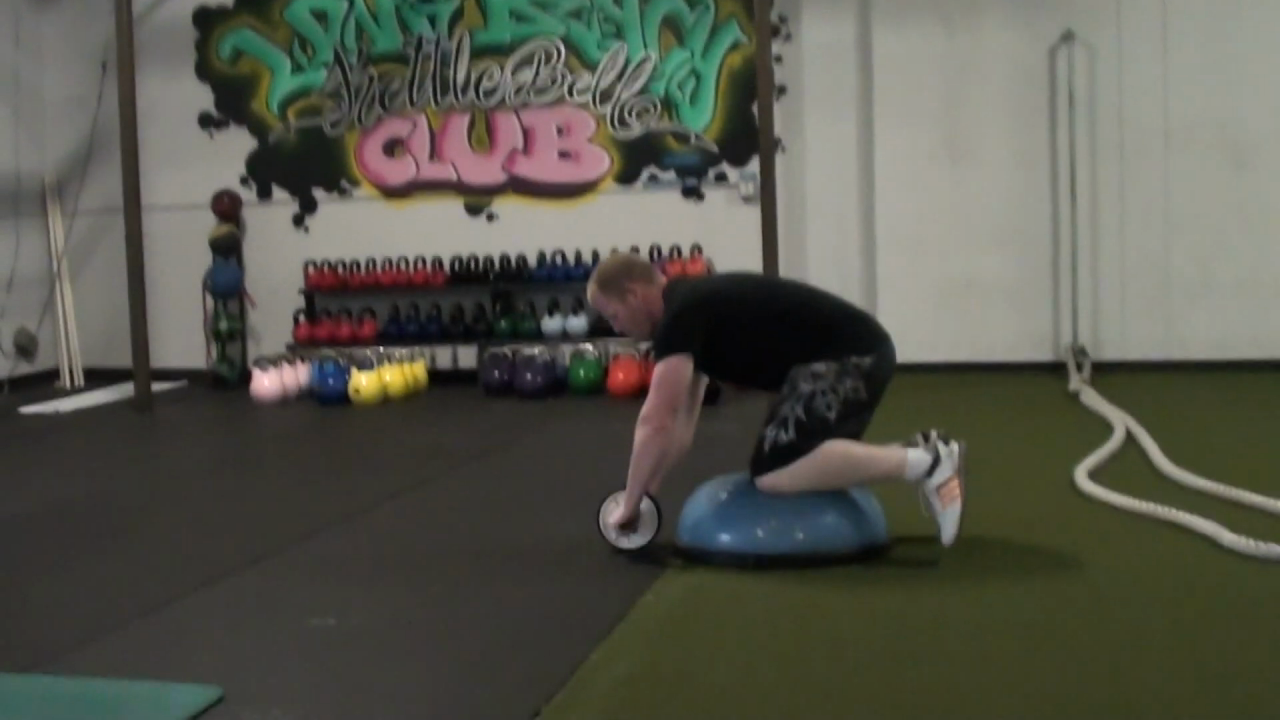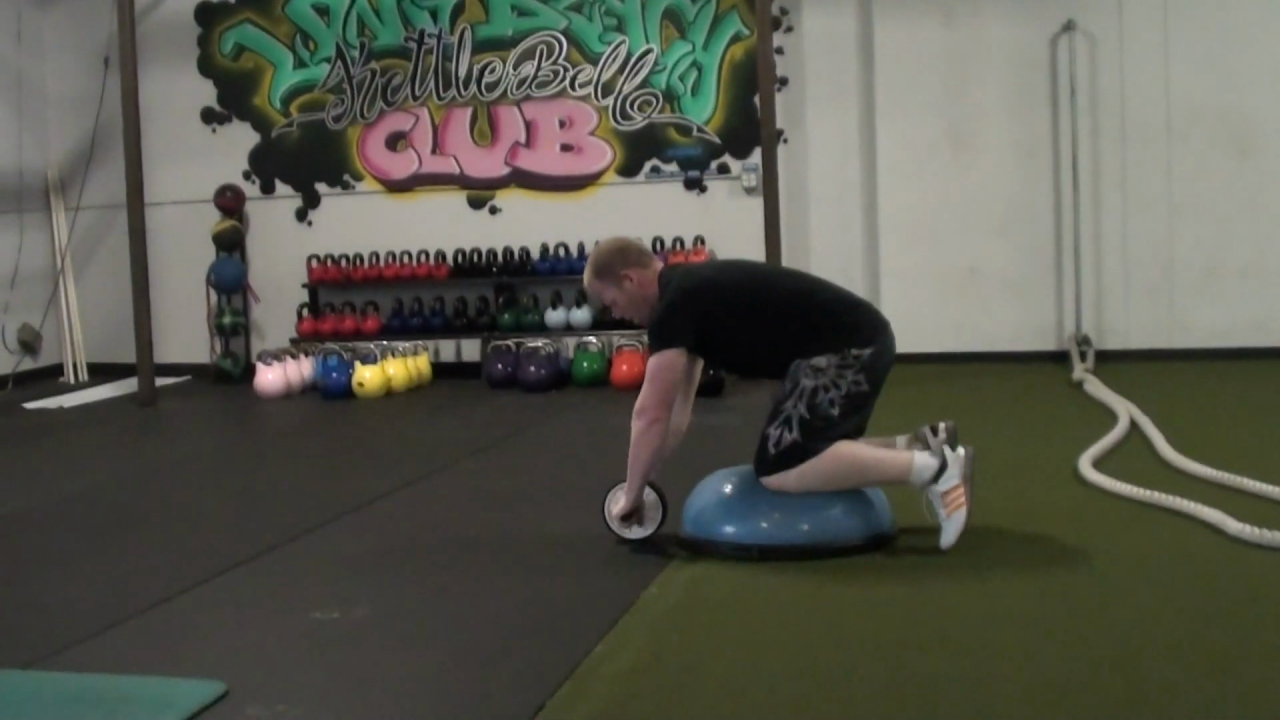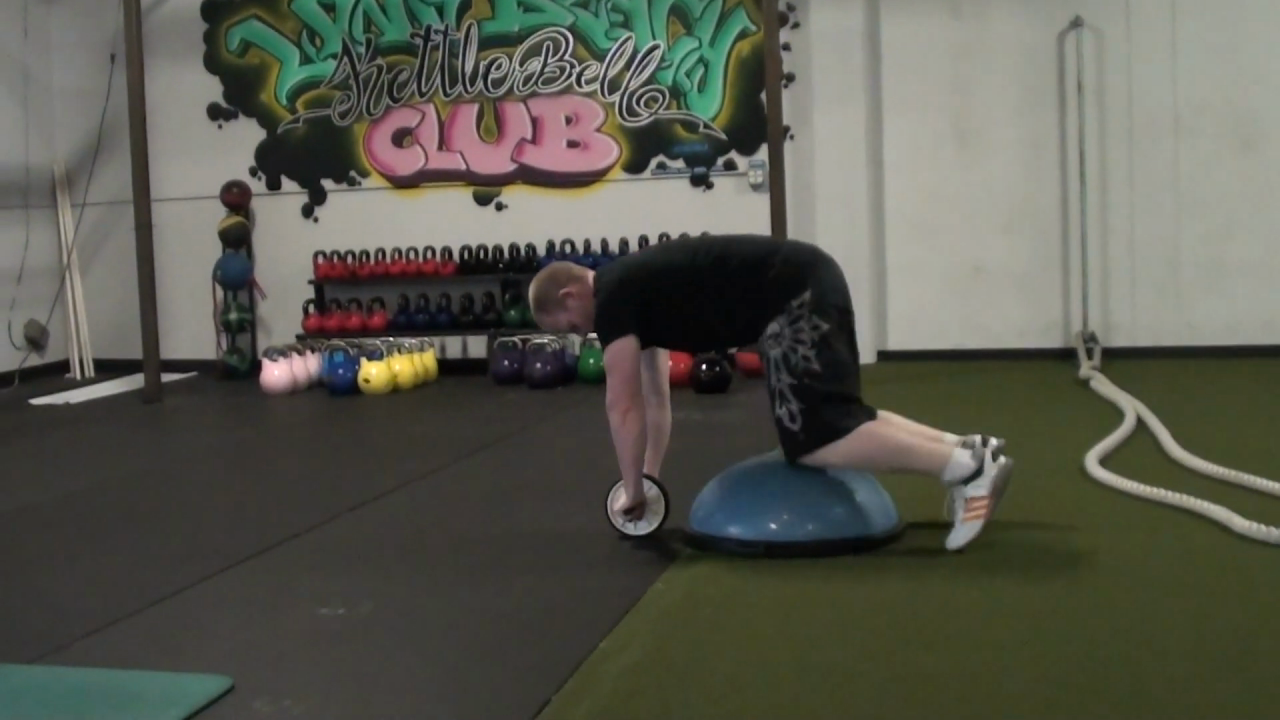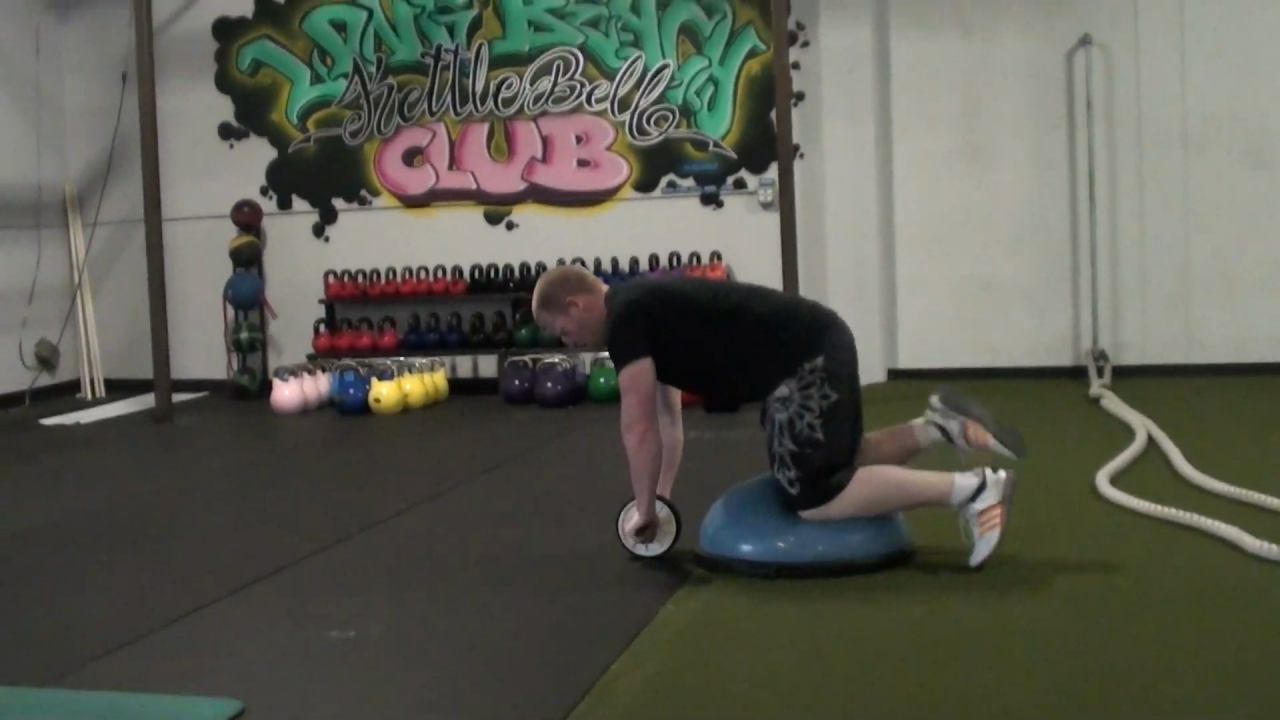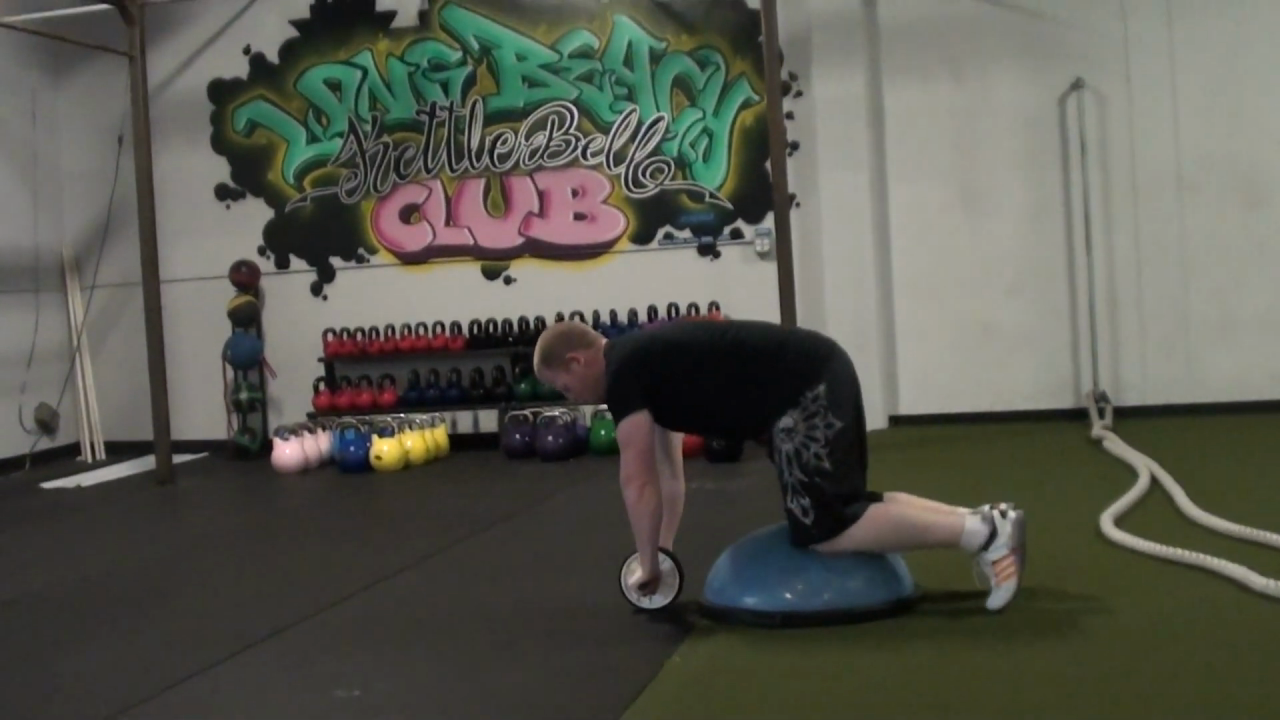
dt=0.7s
person 1, frame 1
left shoulder: (681, 314)
right shoulder: (691, 310)
left elbow: (655, 421)
right elbow: (680, 424)
left wrist: (629, 506)
right wrist: (644, 494)
left hip: (849, 356)
right hip: (856, 355)
left knee: (773, 472)
right knee: (800, 463)
left ankle: (922, 464)
right ankle: (915, 453)
person 1, frame 2
left shoulder: (675, 302)
right shoulder: (686, 293)
left elbow: (652, 413)
right elbow: (677, 408)
left wrist: (631, 497)
right wrist: (646, 482)
left hip: (846, 347)
right hip: (858, 342)
left knee: (780, 468)
right knee: (812, 454)
left ankle: (931, 468)
right ankle: (923, 446)
person 1, frame 3
left shoulder: (613, 298)
right shoulder: (635, 291)
left elbow: (623, 405)
right elbow: (654, 396)
left wrist: (633, 492)
right wrist: (651, 477)
left hip: (794, 295)
right hip: (810, 284)
left knee: (814, 438)
right knee: (837, 420)
left ankle: (968, 468)
right ankle: (969, 449)
person 1, frame 4
left shoulder: (623, 318)
right shoulder: (644, 308)
left elbow: (638, 426)
right elbow: (667, 415)
left wrist: (646, 511)
right wrist: (664, 498)
left hip: (804, 361)
right hip: (817, 348)
left knee: (813, 497)
right knee: (833, 469)
left ankle: (971, 488)
right ankle: (942, 424)
person 1, frame 5
left shoulder: (623, 370)
right shoulder: (644, 361)
left elbow: (637, 479)
right elbow: (667, 466)
left wrist: (649, 565)
right wrist: (665, 549)
left hip: (805, 389)
right hip: (820, 375)
left knee: (824, 528)
right knee: (843, 509)
left ankle: (980, 534)
right ankle: (983, 520)
